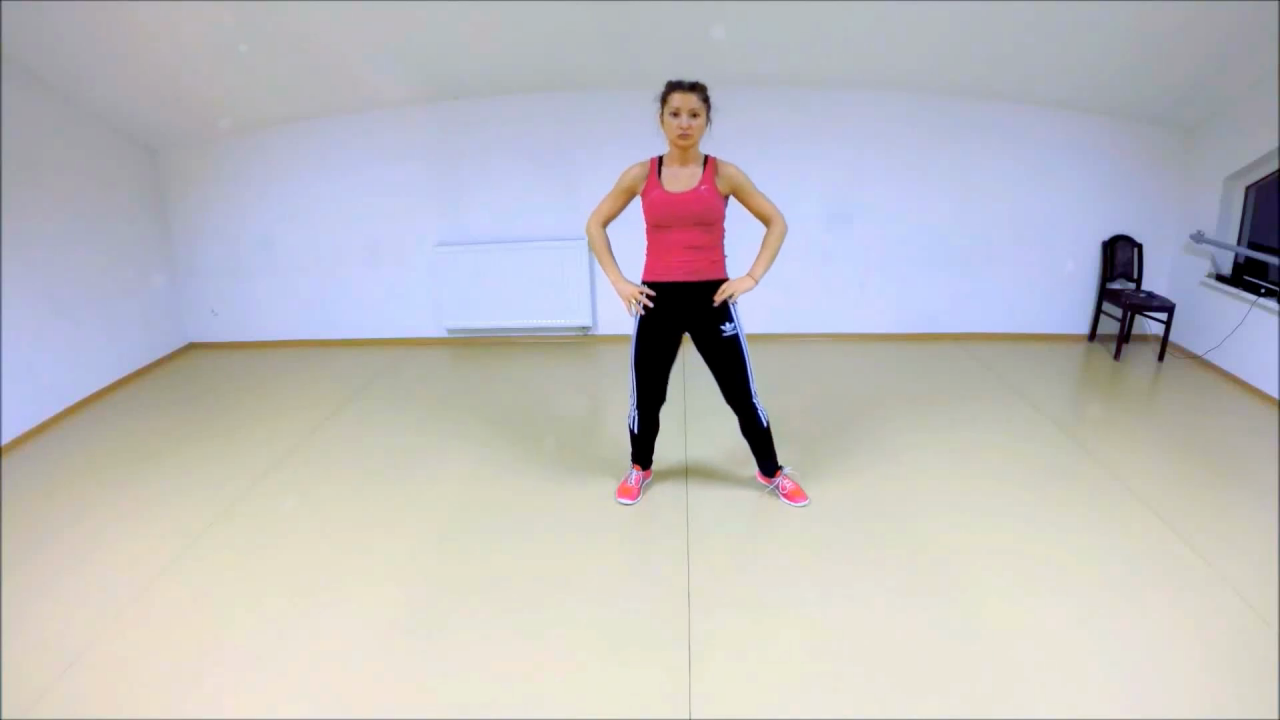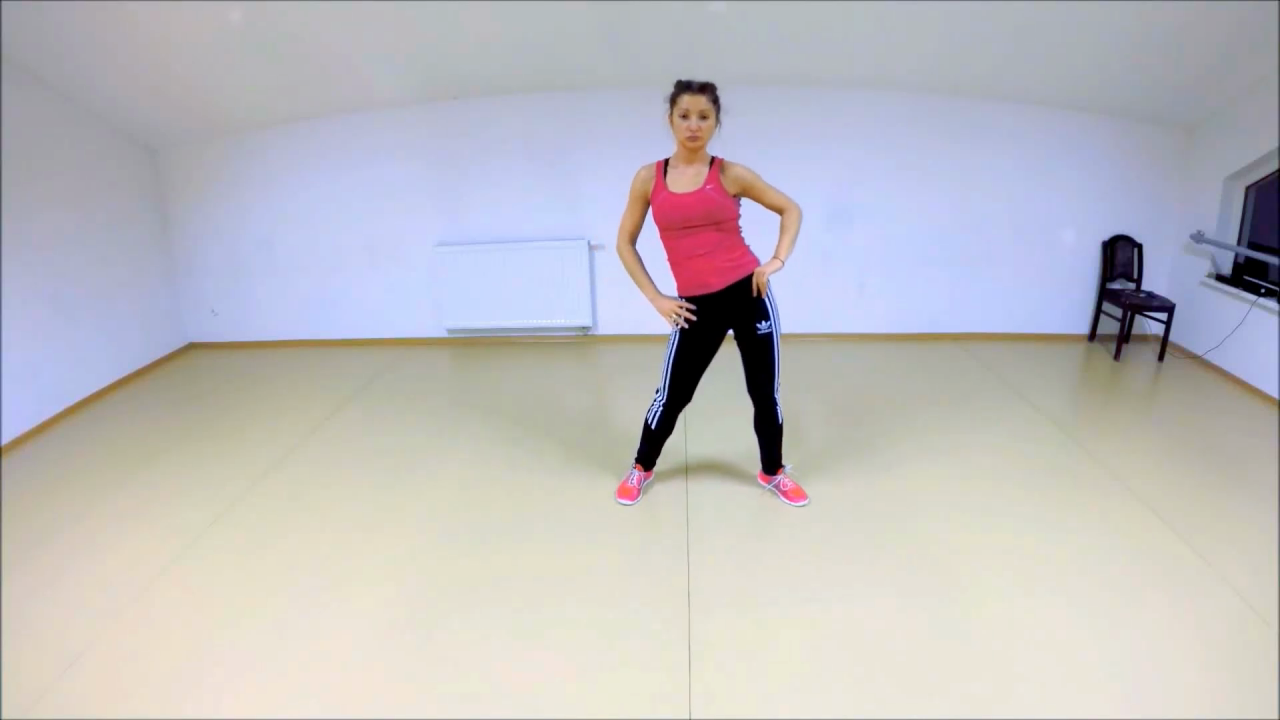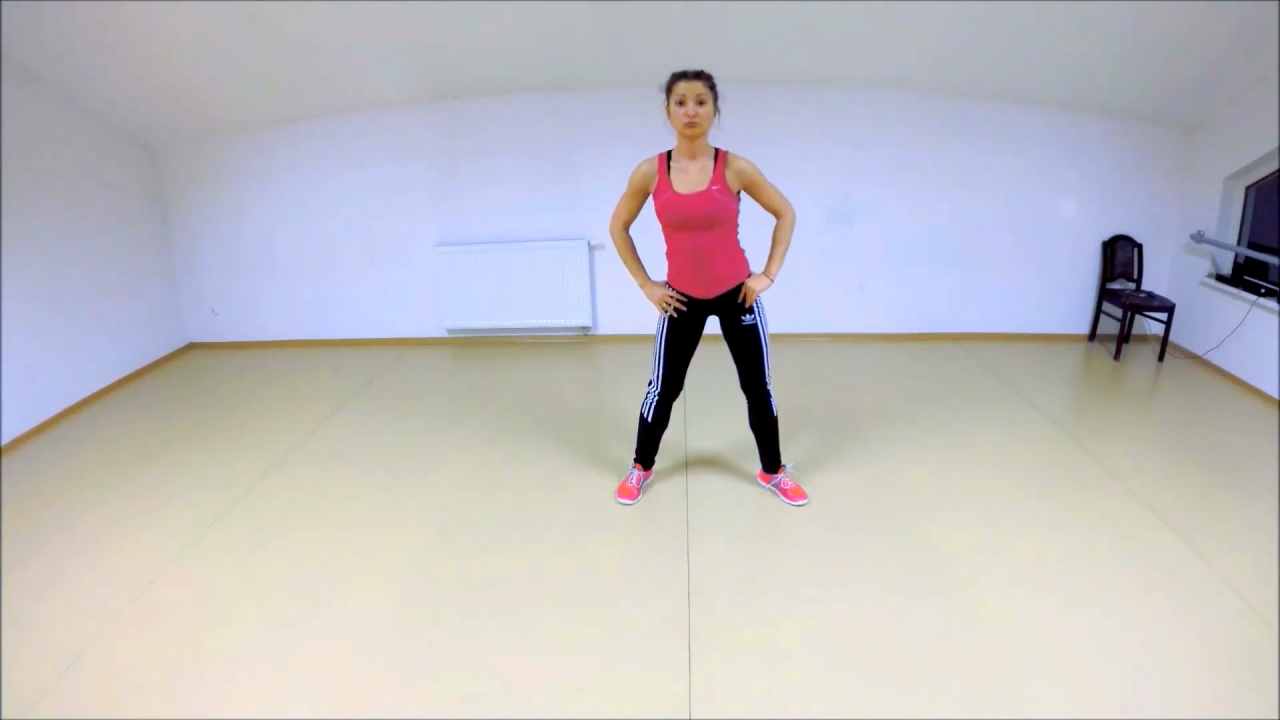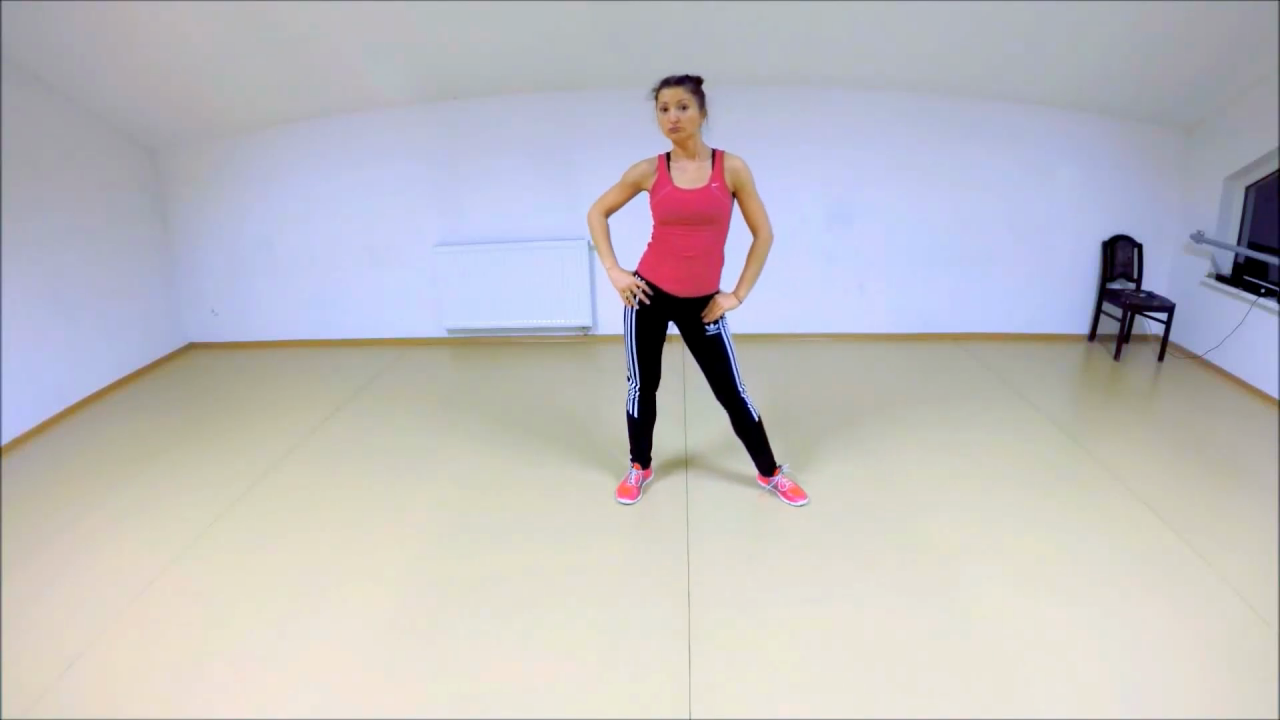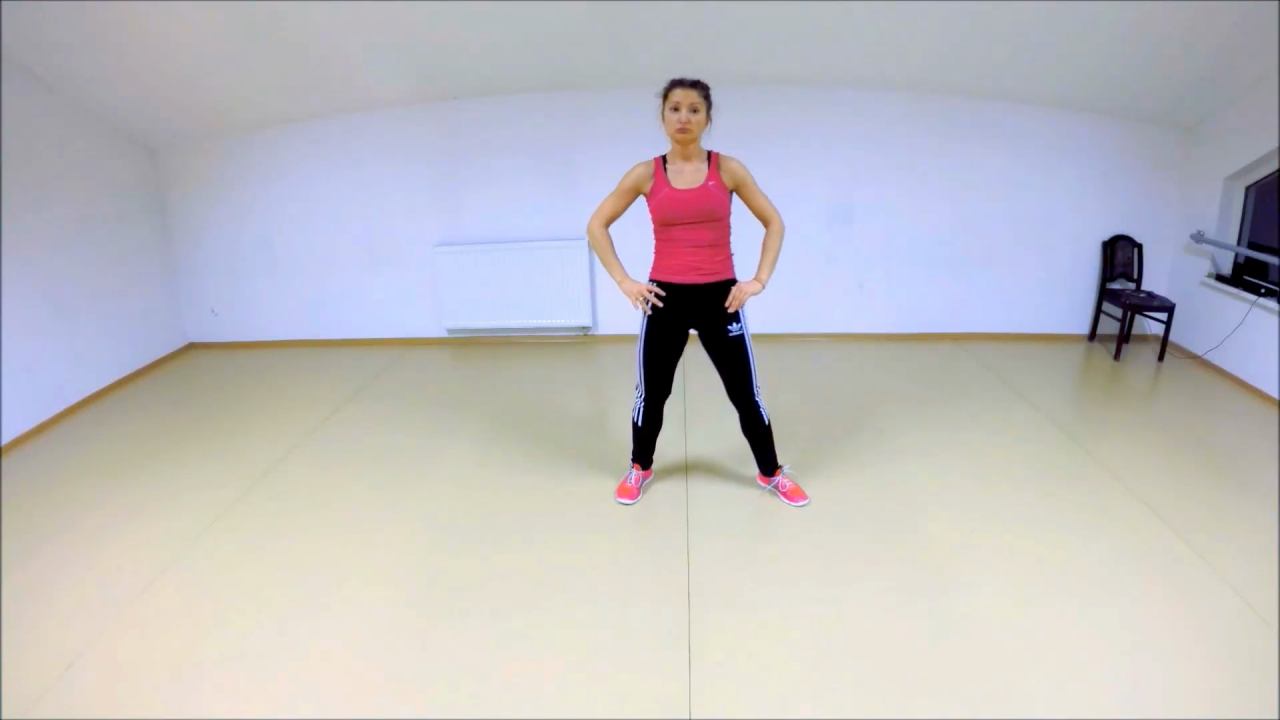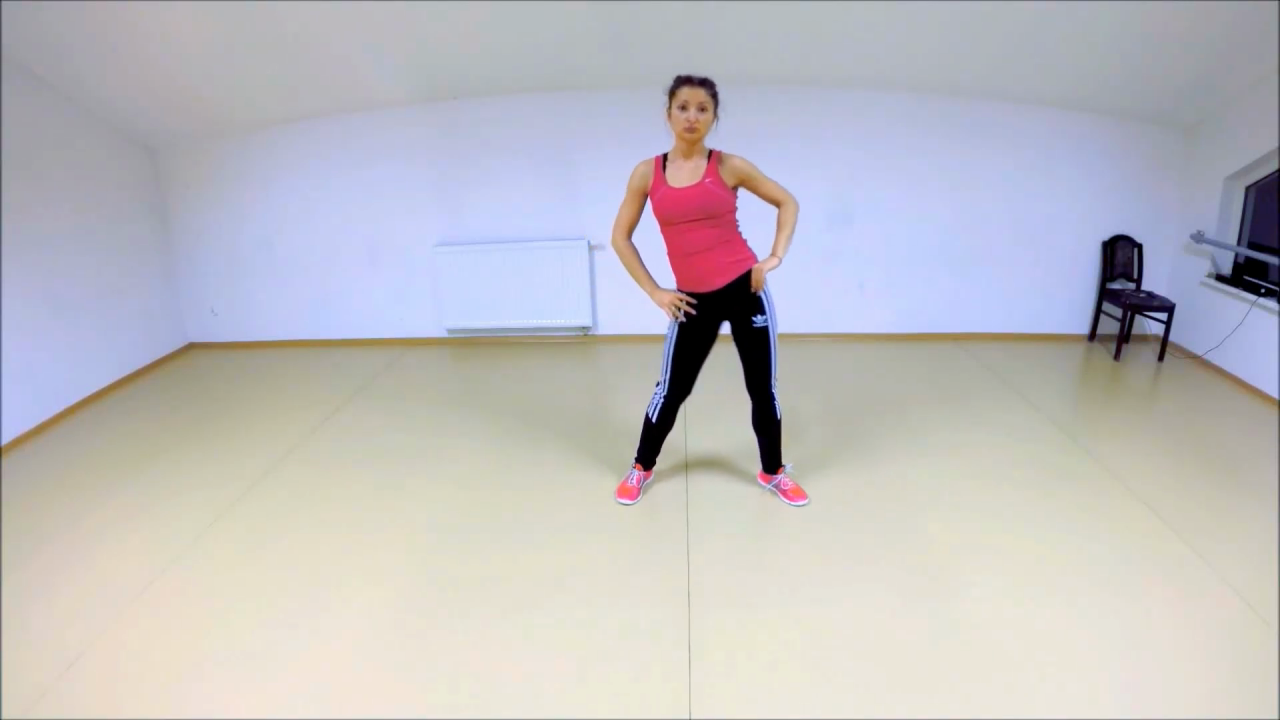
dt=0.5s
person 1, frame 1
left shoulder: (724, 173)
right shoulder: (641, 175)
left elbow: (776, 222)
right elbow: (596, 224)
left wrist: (752, 278)
right wrist: (617, 281)
left hip: (712, 299)
right hip: (658, 300)
left knee: (743, 397)
right knee: (646, 399)
left ankle: (772, 472)
right ankle: (640, 468)
person 1, frame 2
left shoulder: (731, 174)
right shoulder: (648, 178)
left elbow: (790, 209)
right elbow: (625, 242)
left wrist: (778, 259)
right wrist: (656, 298)
left hip: (748, 293)
right hip: (696, 306)
left knee: (765, 393)
right knee: (672, 395)
left ankle: (772, 471)
right ankle: (642, 467)
person 1, frame 3
left shoulder: (736, 168)
right shoulder: (650, 172)
left elbow: (785, 214)
right elbow: (618, 227)
left wrist: (768, 275)
right wrist: (646, 284)
left hip: (737, 293)
right hip: (680, 298)
left knee: (757, 386)
right knee: (663, 388)
left ankle: (772, 471)
right ankle: (641, 467)
person 1, frame 4
left shoulder: (732, 168)
right shoulder: (648, 171)
left elbow: (763, 233)
right elbow: (597, 212)
left wrist: (738, 294)
right wrist: (613, 269)
left hip: (702, 303)
right hip: (648, 294)
left knee: (731, 391)
right knee: (643, 384)
left ankle: (769, 472)
right ankle: (639, 466)
person 1, frame 5
left shoulder: (728, 168)
right shoulder: (644, 174)
left elbow: (773, 222)
right elbow: (597, 226)
left wrist: (760, 278)
right wrist: (625, 282)
left hip: (719, 297)
right hip: (667, 298)
left knee: (746, 394)
right knee: (651, 393)
left ankle: (770, 472)
right ankle: (640, 467)
person 1, frame 6
left shoulder: (729, 166)
right shoulder: (647, 172)
left elbow: (787, 201)
right elbow: (621, 237)
left wrist: (776, 255)
right wrist: (655, 291)
left hip: (745, 290)
right hip: (694, 301)
left knee: (763, 388)
right knee: (672, 390)
left ankle: (772, 472)
right ankle: (642, 467)
